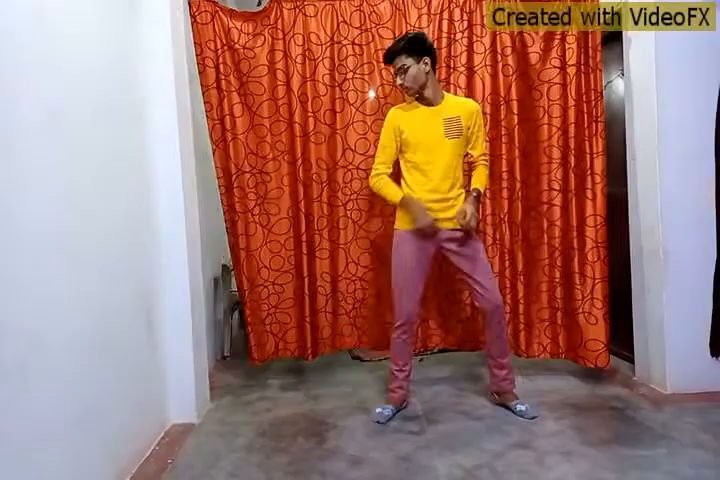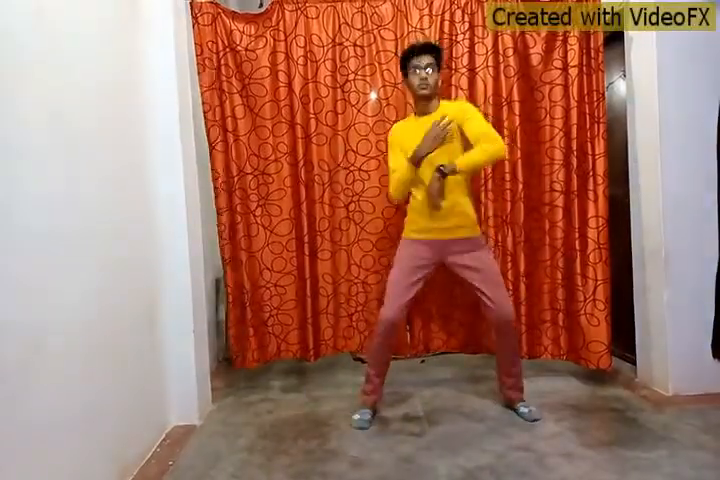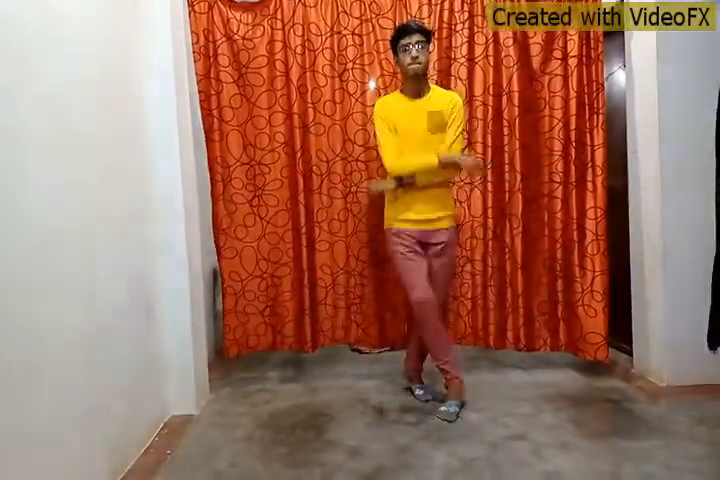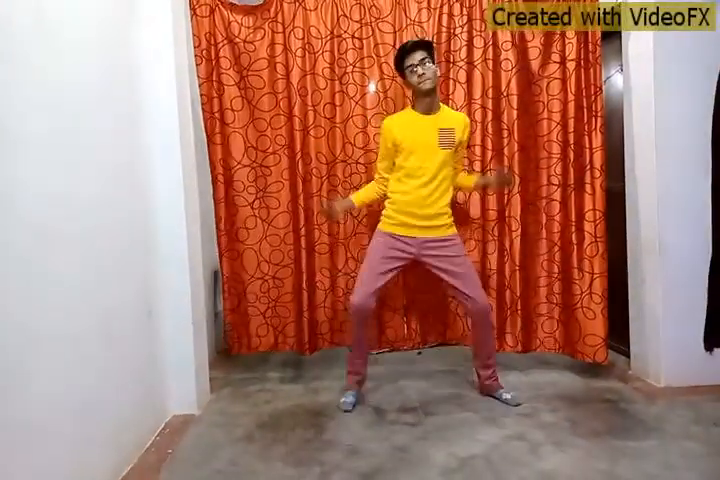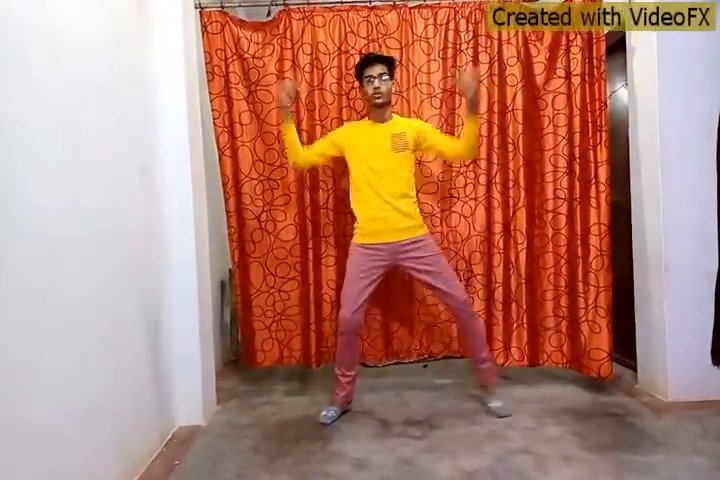
dt=0.5s
person 1, frame 1
left shoulder: (468, 109)
right shoulder: (397, 117)
left elbow: (481, 164)
right elbow: (378, 177)
left wrist: (472, 200)
right wrist: (410, 202)
left hip: (458, 225)
right hip: (412, 227)
left knee: (492, 303)
right knee: (405, 313)
left ankle: (504, 391)
right ankle: (397, 395)
person 1, frame 2
left shoulder: (460, 111)
right shoulder: (399, 131)
left elbow: (496, 147)
right elbow: (396, 192)
left wrist: (445, 171)
right wrist: (420, 152)
left hip: (466, 238)
right hip: (417, 238)
left knee: (503, 314)
right knee: (389, 317)
left ankle: (513, 394)
right ankle: (369, 399)
person 1, frame 3
left shoulder: (450, 102)
right shoulder: (385, 107)
left elbow: (462, 160)
right elbow: (394, 164)
left wrist: (403, 181)
right wrist: (441, 158)
left hip: (440, 220)
right hip: (401, 224)
left knee: (434, 302)
right knee: (422, 301)
left ankle: (413, 373)
right ankle: (454, 387)
person 1, frame 4
left shoulder: (459, 122)
right shoulder: (392, 126)
right elbow: (382, 181)
left wrist: (488, 181)
right wrist: (348, 203)
left hip: (440, 235)
right hip: (393, 232)
left knee: (480, 306)
right knee: (360, 303)
left ankle: (488, 381)
right ankle: (354, 382)
person 1, frame 5
left shoulder: (414, 128)
right shoulder: (346, 134)
left elbow: (462, 151)
right elbow: (299, 159)
left wrist: (471, 106)
right wrist: (286, 115)
left hip: (414, 238)
right hip: (367, 243)
left knee: (461, 304)
right knee: (349, 319)
left ankle: (488, 385)
right ankle: (342, 397)
